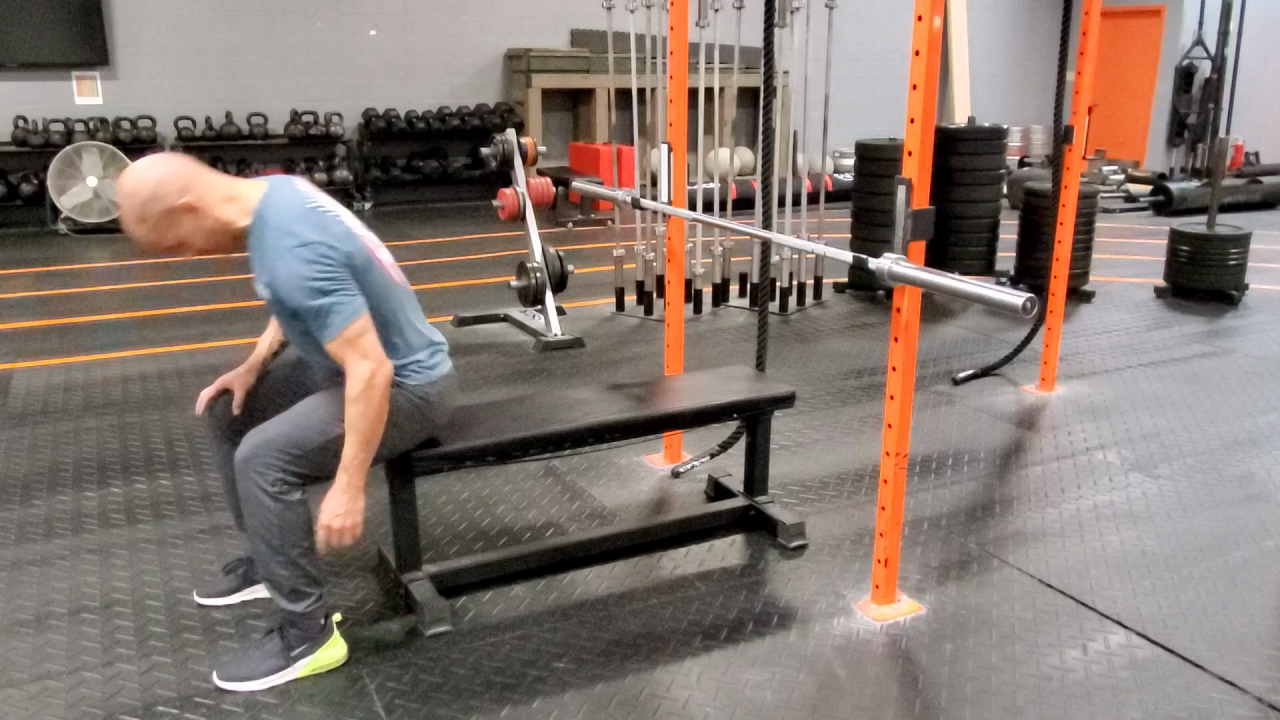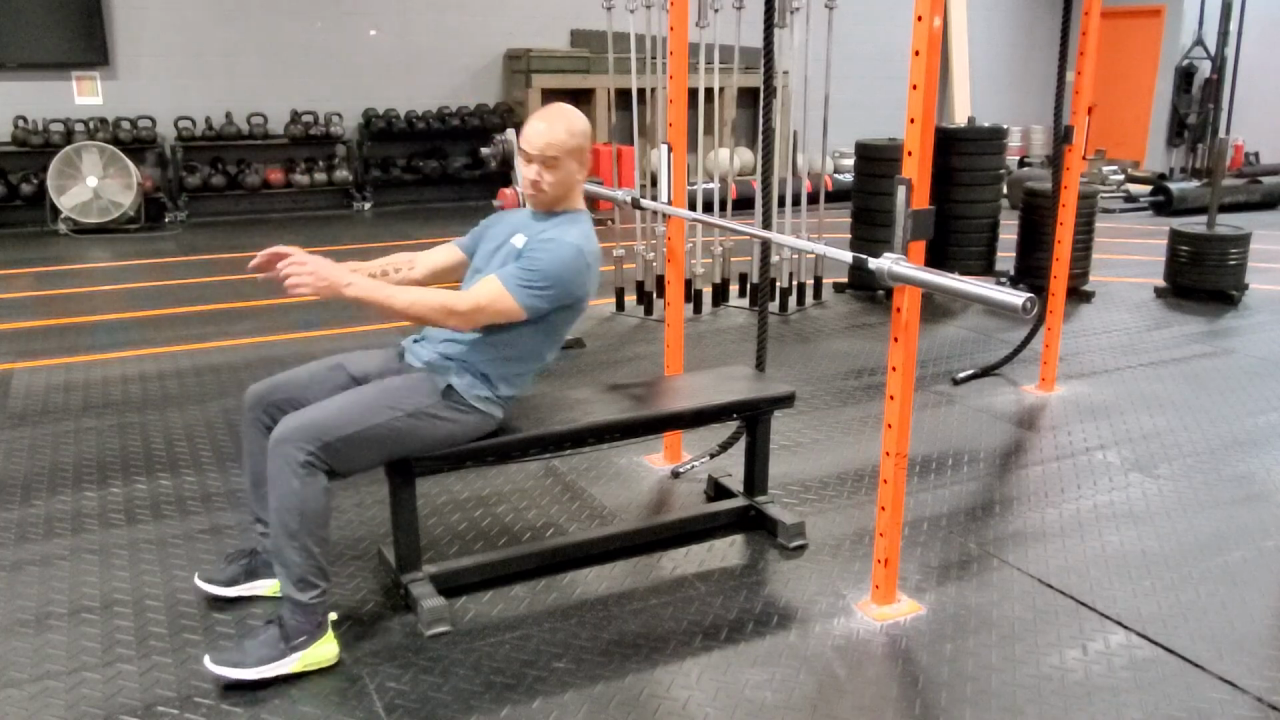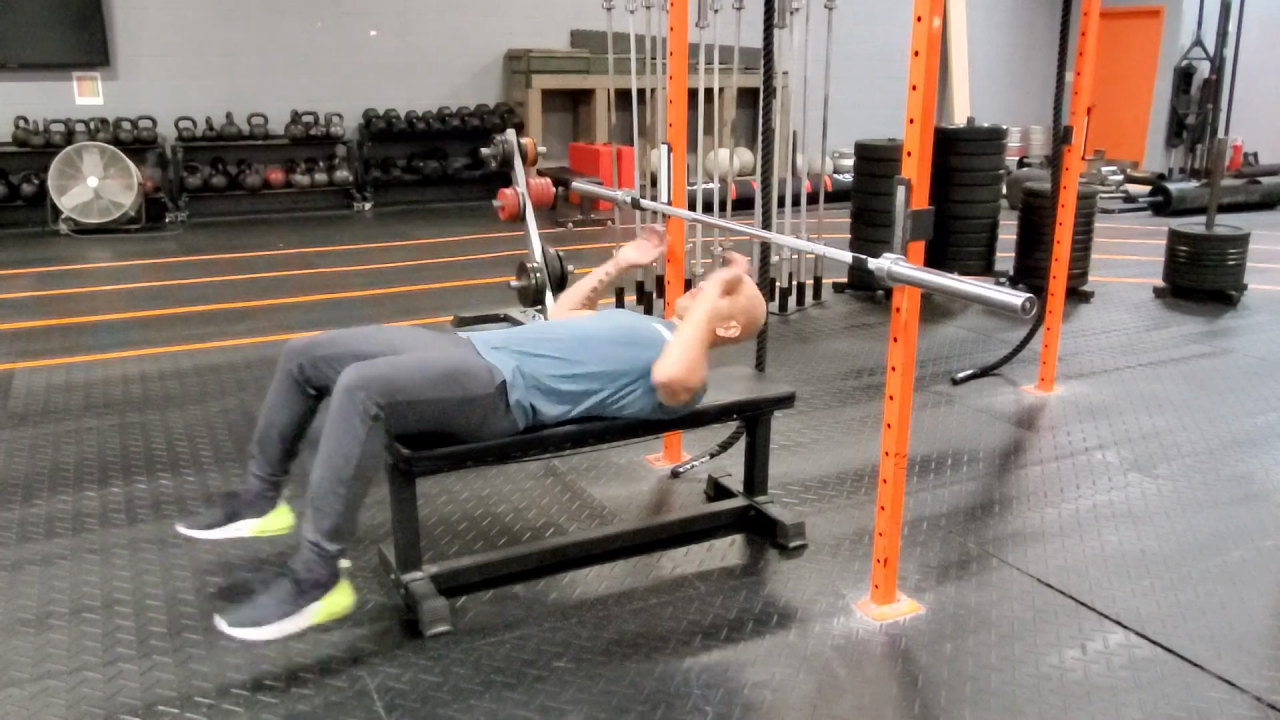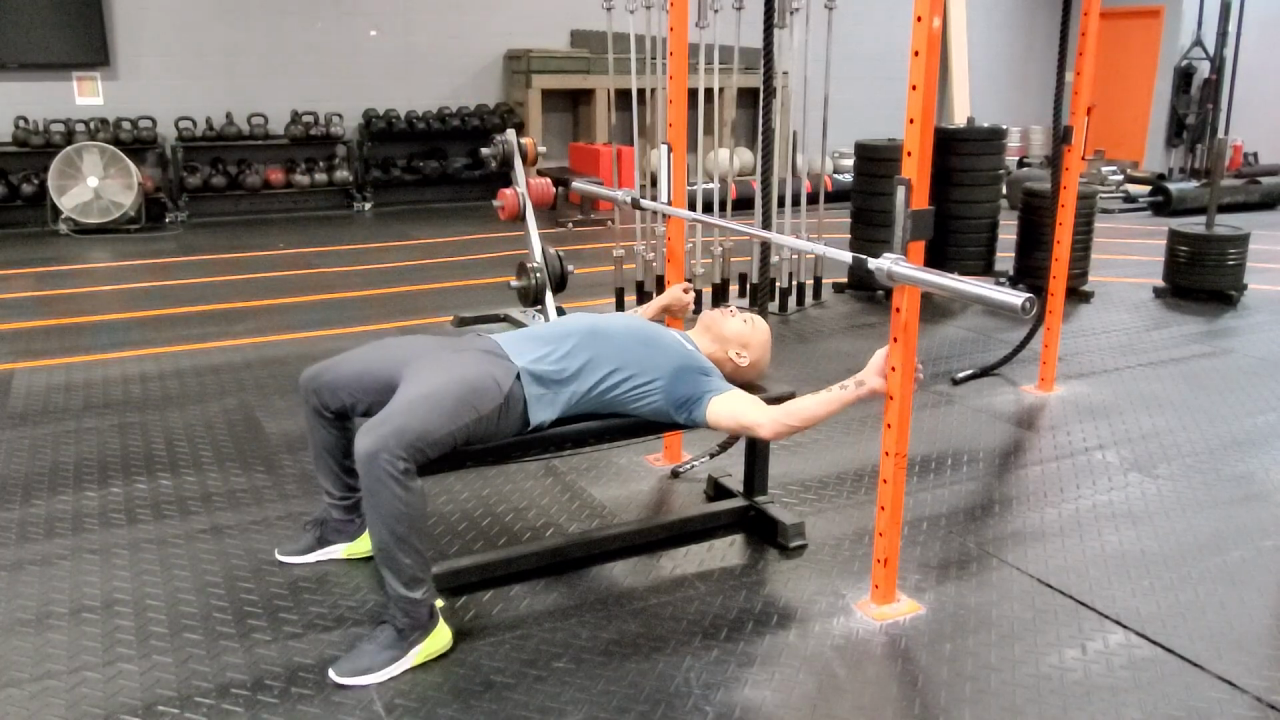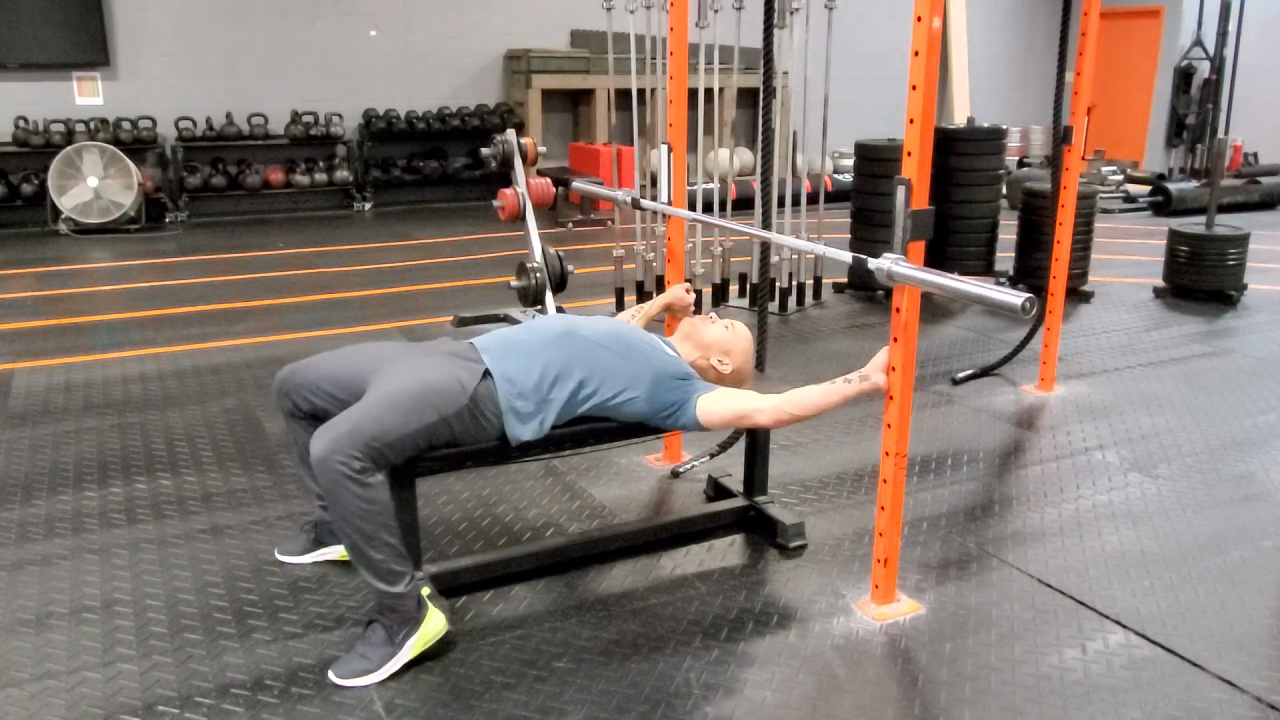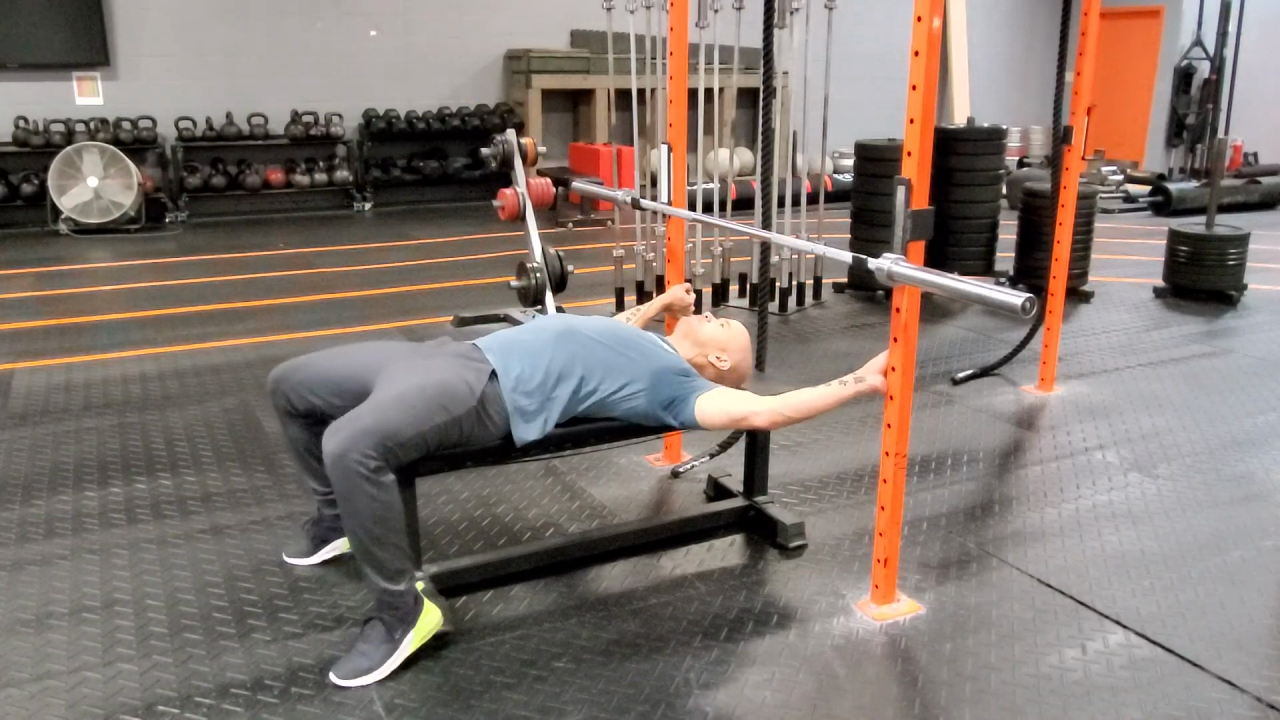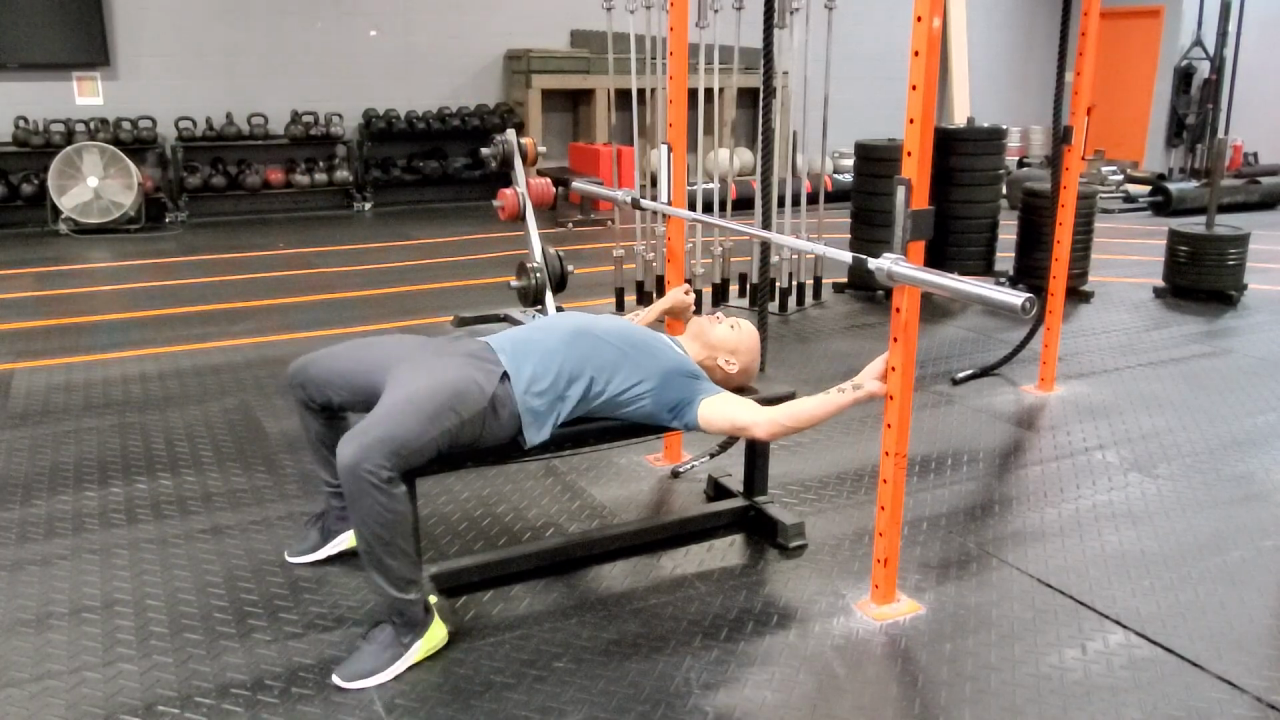
dt=0.7s
person 1, frame 1
left shoulder: (294, 250)
right shoulder: (272, 195)
left elbow: (372, 373)
left wrist: (348, 488)
right wrist: (252, 367)
left hip: (405, 385)
left knee: (260, 459)
right knee: (226, 412)
left ankle: (308, 629)
right ankle: (268, 560)
person 1, frame 2
left shoulder: (568, 249)
right shoulder: (512, 220)
left elbow: (463, 311)
right elbow: (424, 267)
left wrist: (346, 284)
right wrist: (328, 267)
left hip: (459, 395)
right hip: (417, 359)
left knee: (297, 442)
right knee: (266, 402)
left ankle: (305, 627)
right ankle: (275, 550)
person 1, frame 3
left shoulder: (681, 378)
right shoulder: (643, 329)
left elbow: (670, 378)
right elbow: (561, 314)
left wrist: (717, 290)
right wrist: (619, 263)
left hip: (501, 392)
right hip: (474, 349)
left knee: (359, 390)
right knee: (307, 361)
left ankle: (318, 578)
right ankle: (262, 499)
person 1, frame 4
left shoulder: (696, 380)
right shoulder: (664, 340)
left elbow: (767, 421)
left wrist: (863, 384)
right wrist: (660, 303)
left hip: (507, 384)
right hip: (475, 345)
left knee: (382, 449)
right knee: (322, 386)
left ankle: (415, 623)
right ankle: (348, 520)
person 1, frame 5
left shoulder: (677, 387)
right shoulder: (650, 348)
left elbow: (767, 409)
right wrist: (664, 301)
left hip: (483, 393)
left knee: (338, 449)
right knee: (297, 387)
left ankle: (404, 613)
right ankle: (338, 527)
person 1, frame 6
left shoulder: (677, 385)
right shoulder: (649, 346)
left elbow: (761, 411)
left wrist: (863, 380)
right wrist: (663, 301)
left hip: (487, 392)
right hip: (457, 353)
left knee: (352, 445)
right knee: (290, 385)
left ankle: (402, 610)
right ankle: (338, 517)
person 1, frame 7
left shoulder: (686, 387)
right shoulder: (658, 346)
left elbow: (764, 422)
left wrist: (863, 387)
right wrist: (666, 303)
left hip: (495, 391)
left knee: (366, 456)
right knee: (309, 379)
left ankle: (410, 620)
right ankle: (347, 514)
